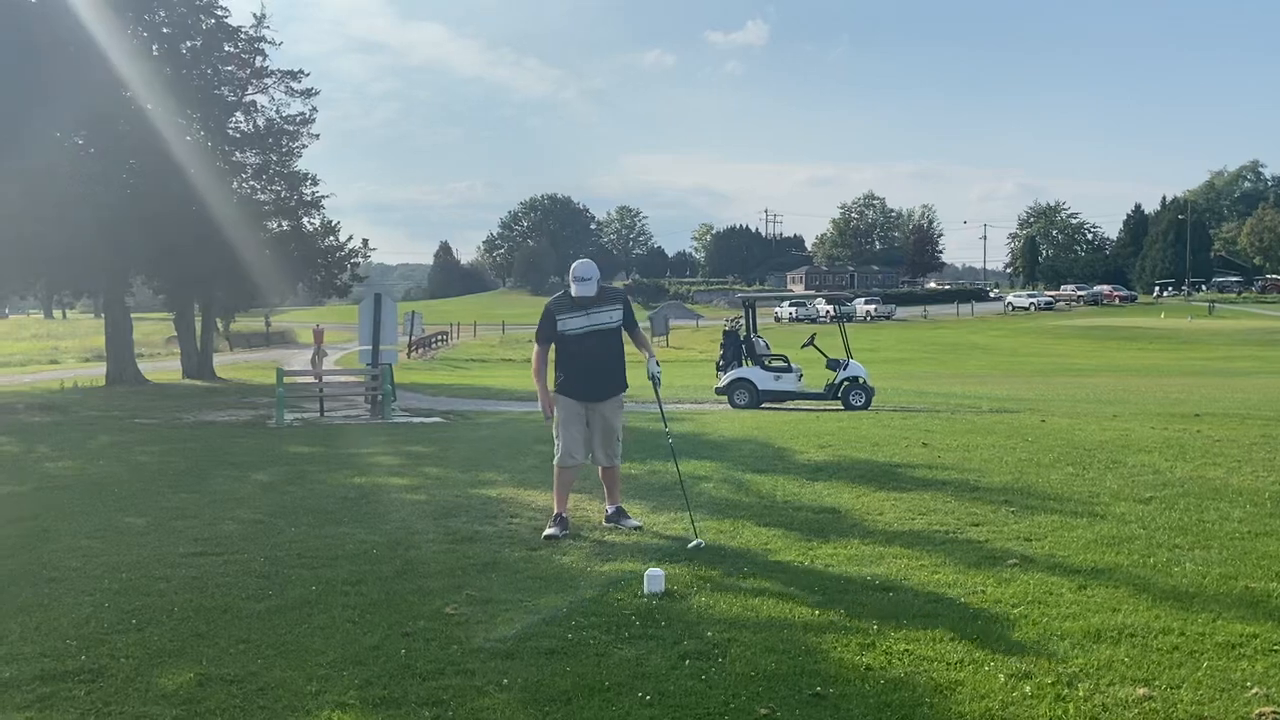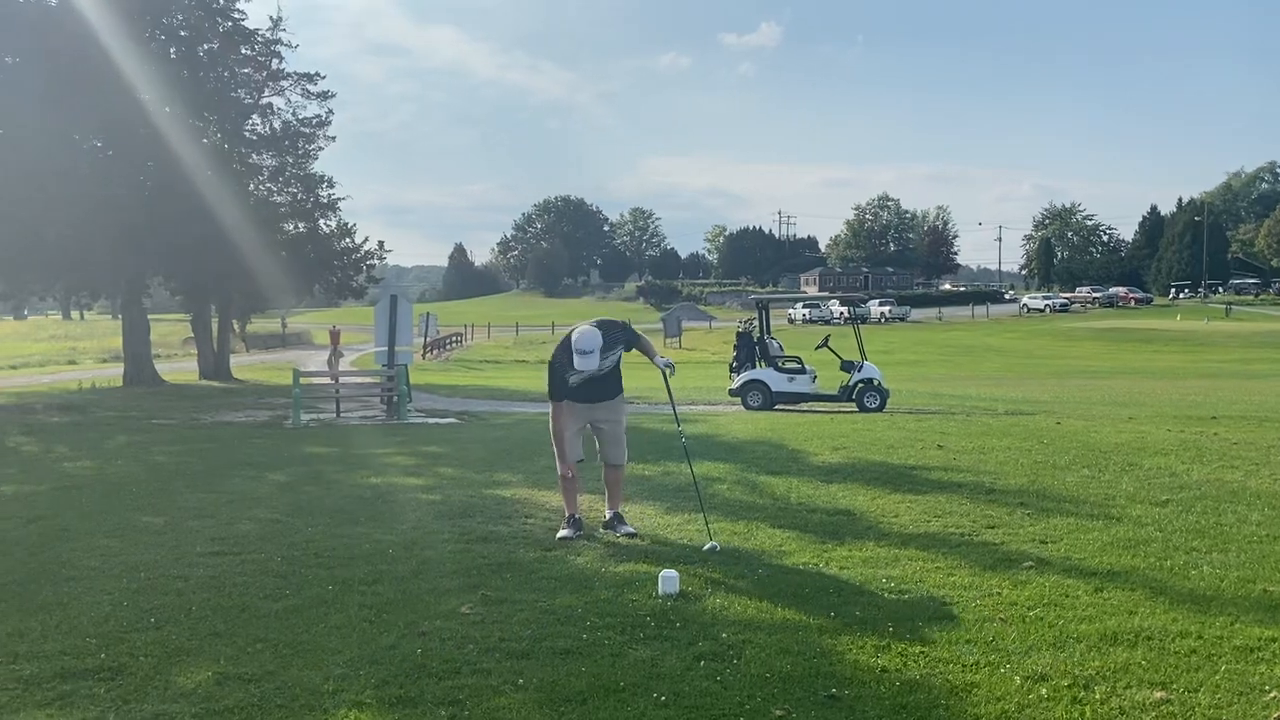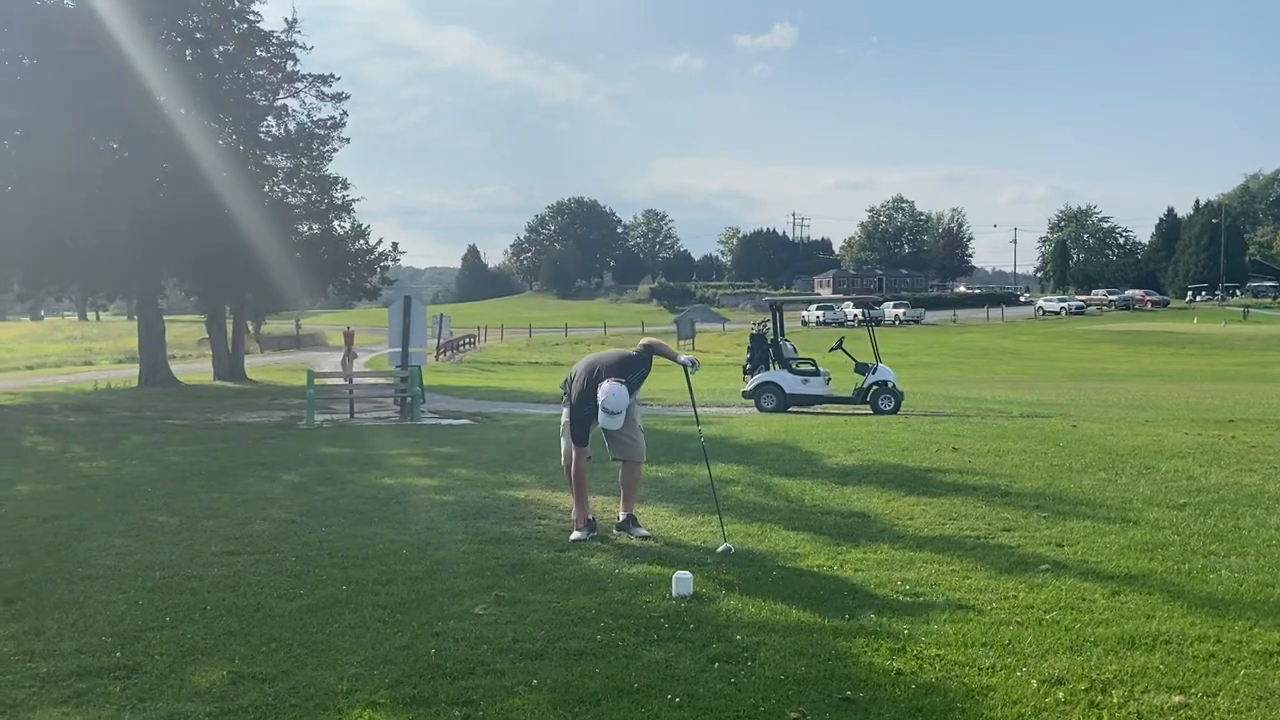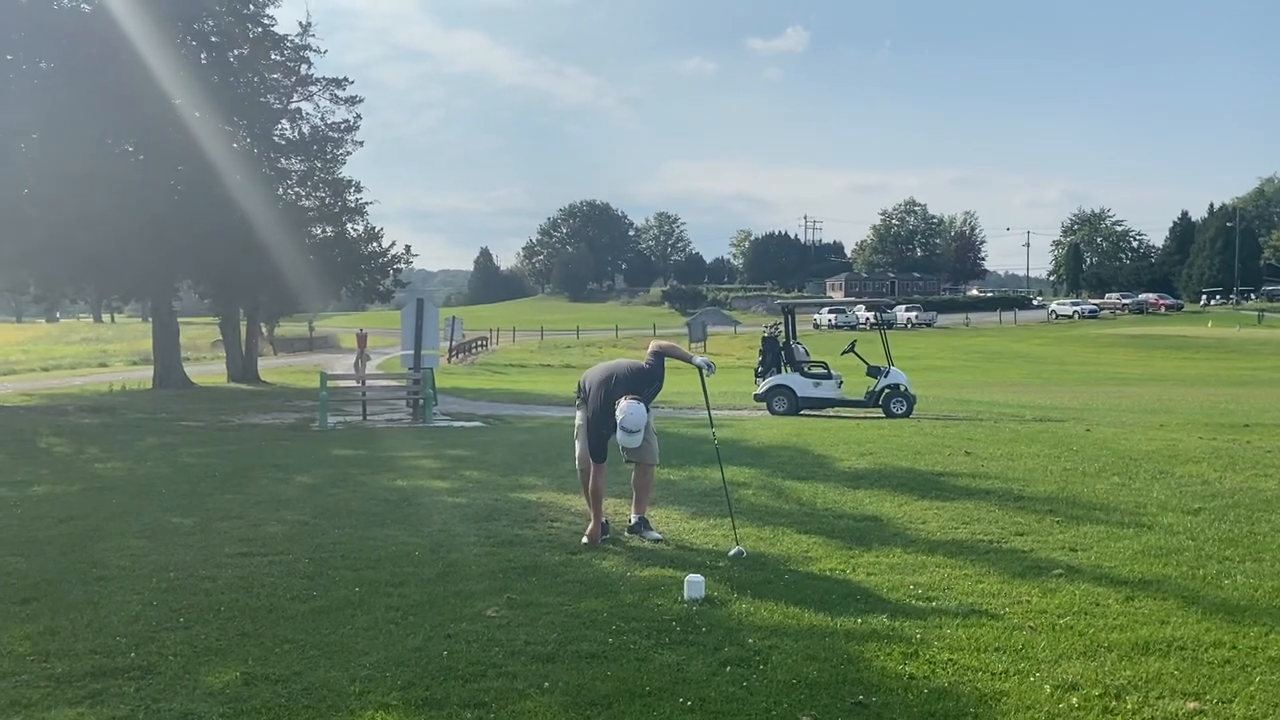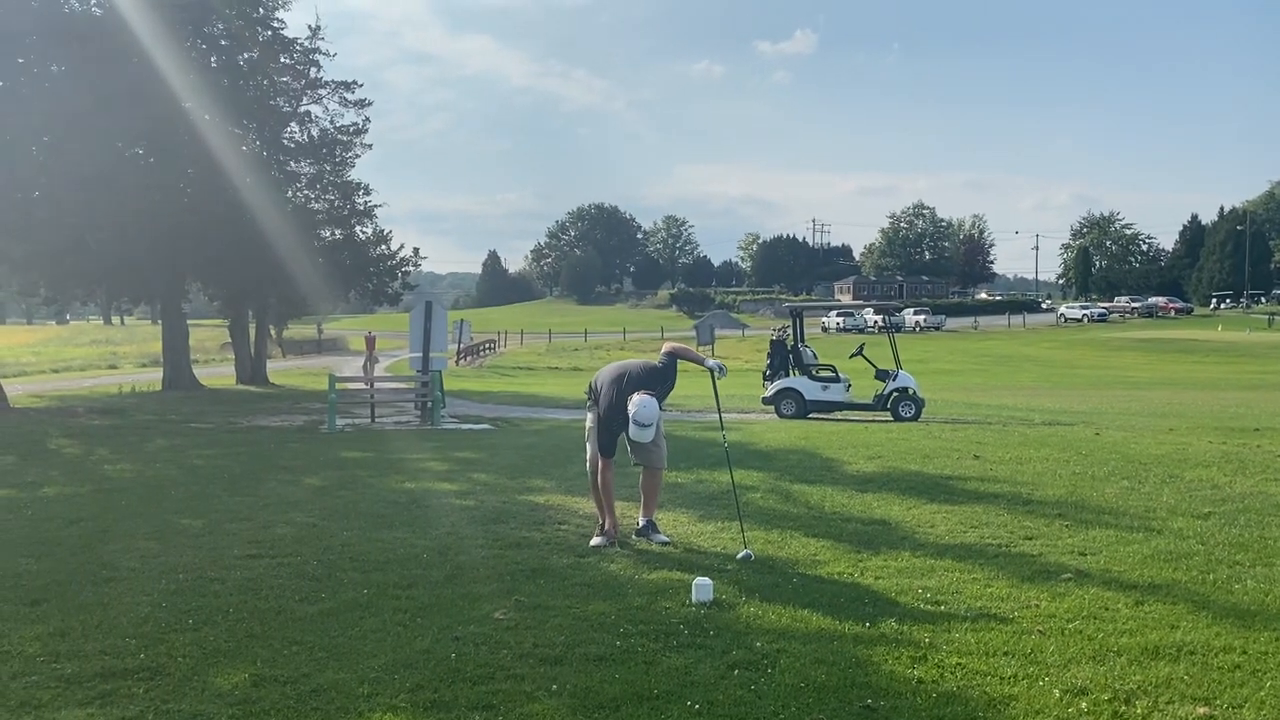
dt=0.4s
person 1, frame 1
left shoulder: (618, 298)
right shoulder: (554, 308)
left elbow: (635, 331)
right elbow: (541, 353)
left wrist: (650, 357)
right wrist: (544, 395)
left hip: (609, 395)
right hip: (568, 397)
left knee: (609, 456)
right knee: (566, 456)
left ankle: (614, 510)
right ankle: (559, 517)
person 1, frame 2
left shoulder: (615, 331)
right shoulder: (560, 359)
left elbow: (638, 338)
right elbow: (557, 412)
left wrist: (656, 357)
right wrist: (562, 460)
left hip: (610, 399)
right hip: (572, 402)
left knee: (615, 457)
right knee: (569, 458)
left ankle: (613, 515)
right ankle: (572, 518)
person 1, frame 3
left shoulder: (635, 366)
right shoulder: (581, 404)
left elbow: (647, 342)
right elbow: (579, 457)
left wrist: (678, 357)
right wrist: (578, 507)
left hip: (622, 398)
right hip: (578, 395)
left knee: (635, 454)
right knee: (570, 456)
left ankle: (626, 517)
right ankle: (586, 519)
person 1, frame 4
left shoulder: (650, 377)
right shoulder: (599, 419)
left elbow: (656, 345)
right elbow: (597, 473)
left wrist: (692, 358)
right wrist: (595, 522)
left hip: (634, 391)
right hip: (590, 400)
left knee: (648, 457)
right knee: (585, 462)
left ankle: (638, 520)
right ankle: (600, 522)
person 1, frame 5
left shoulder: (662, 378)
right shoulder: (610, 416)
left elbow: (669, 346)
right elbow: (606, 468)
left wrist: (705, 361)
right wrist: (610, 517)
left hip: (645, 405)
right hip: (601, 401)
left knee: (656, 460)
right knee: (596, 463)
left ankle: (646, 522)
right ankle: (604, 523)
